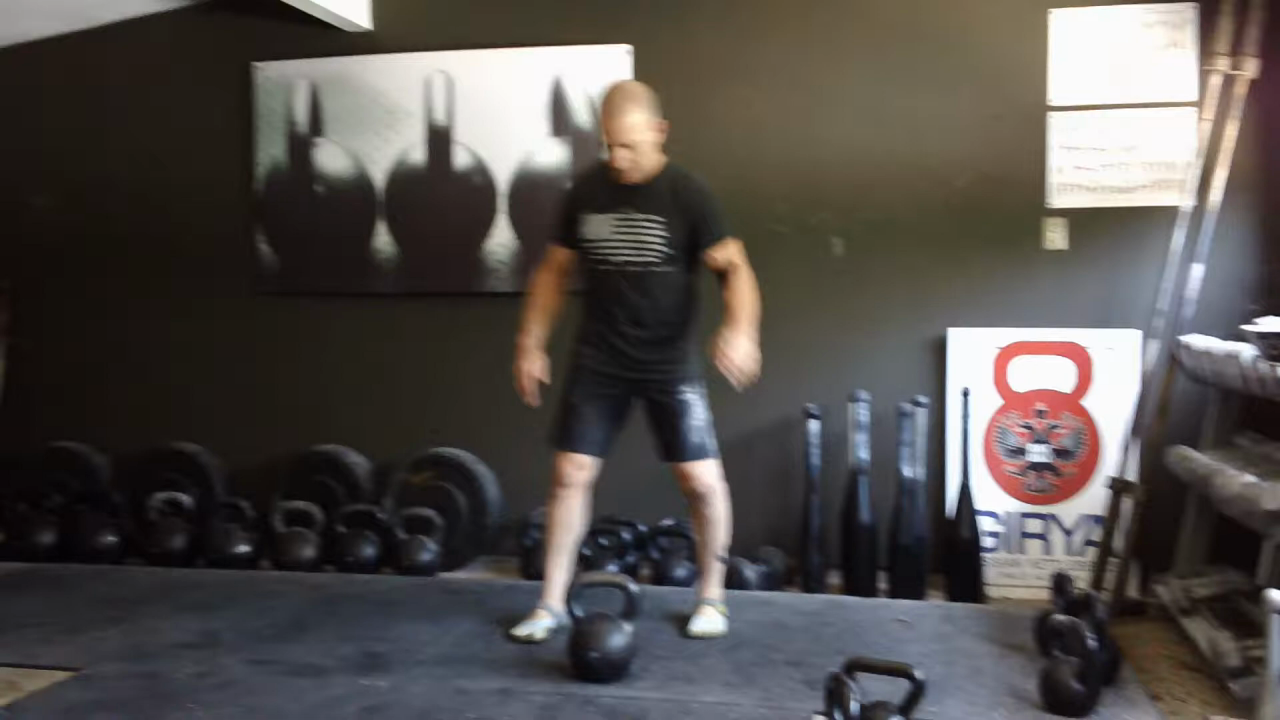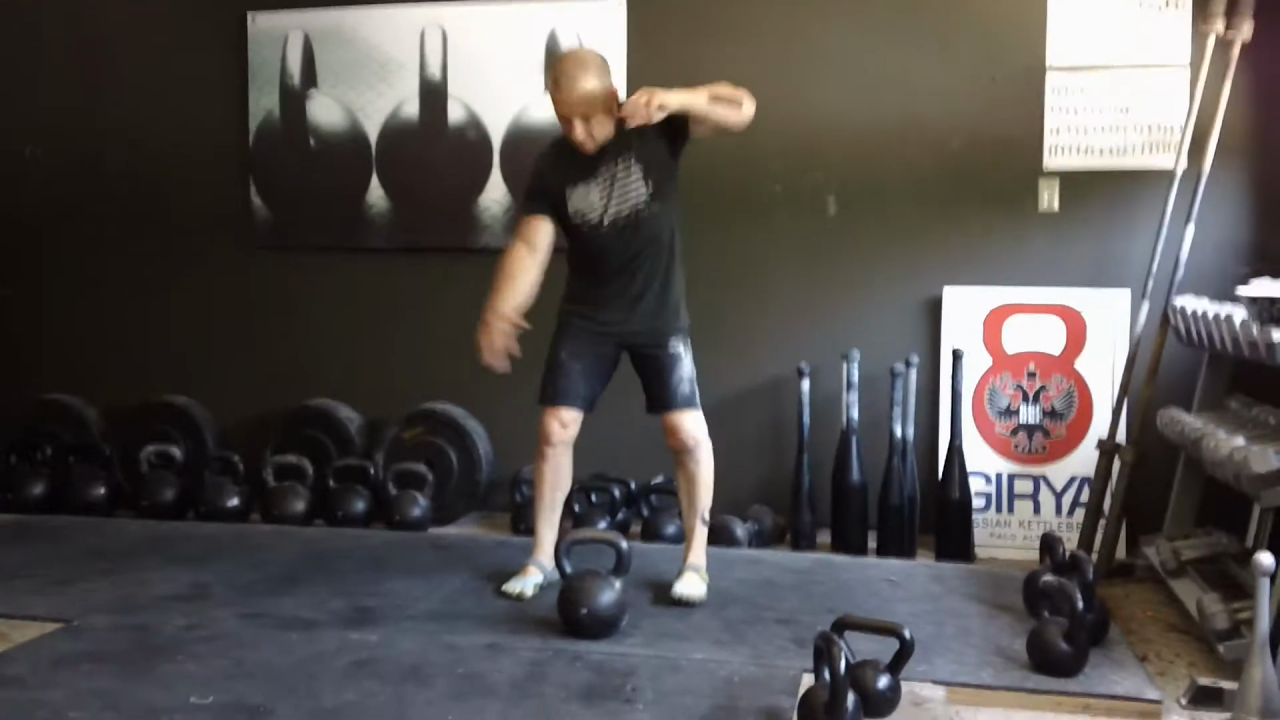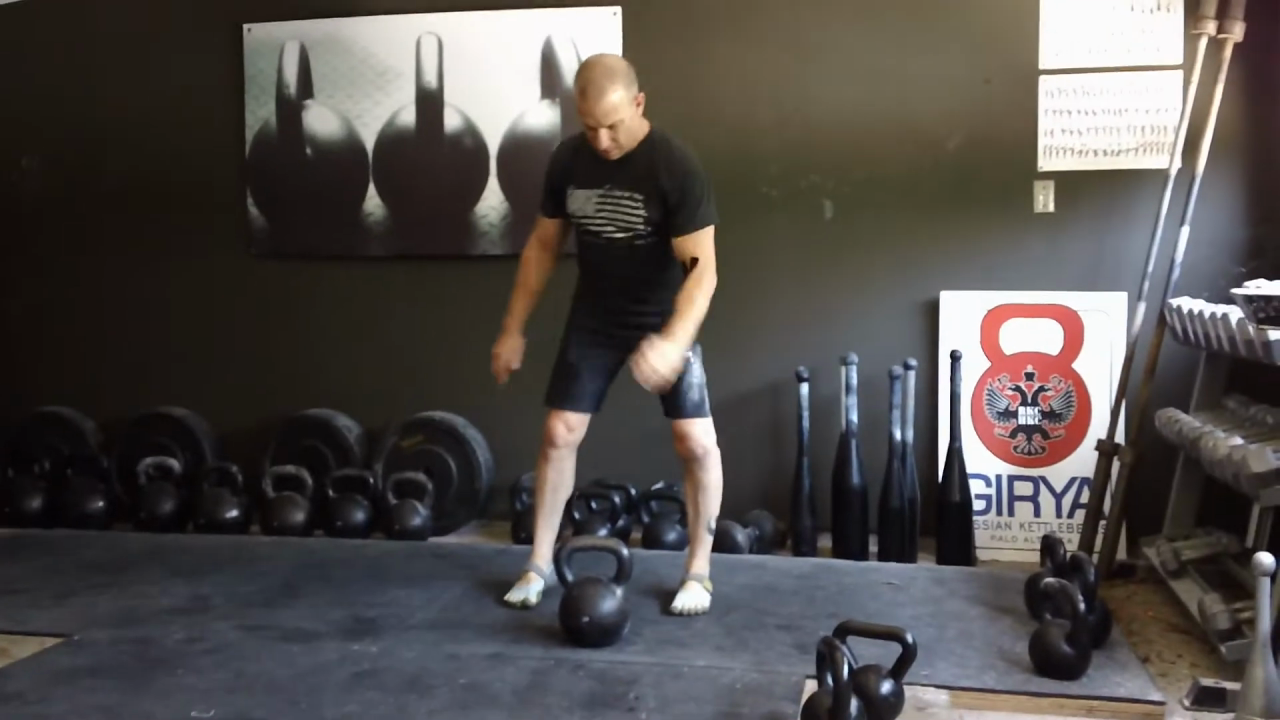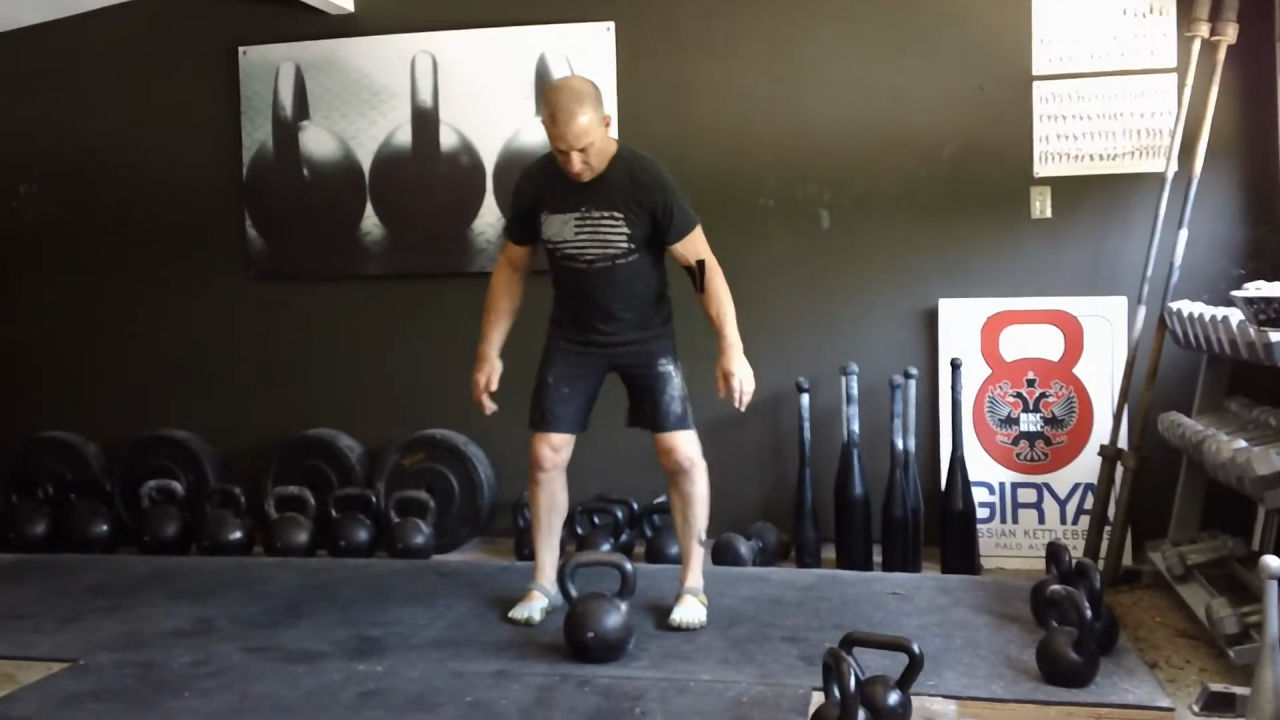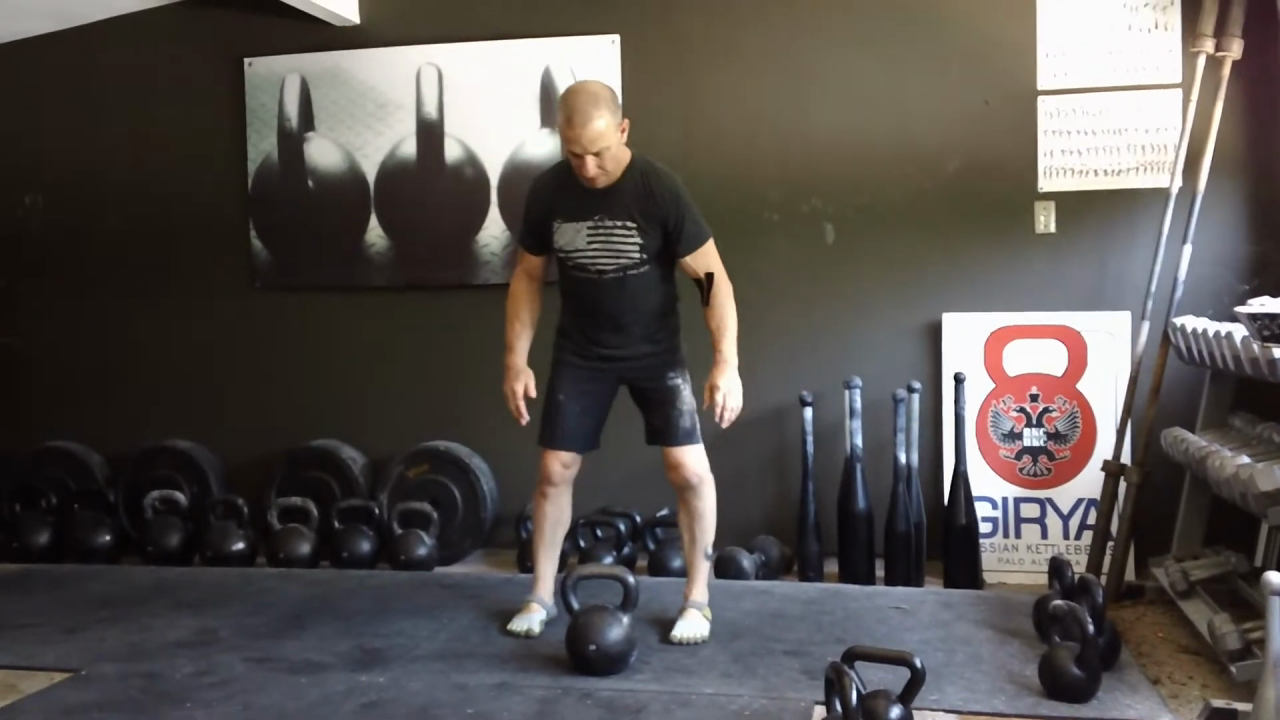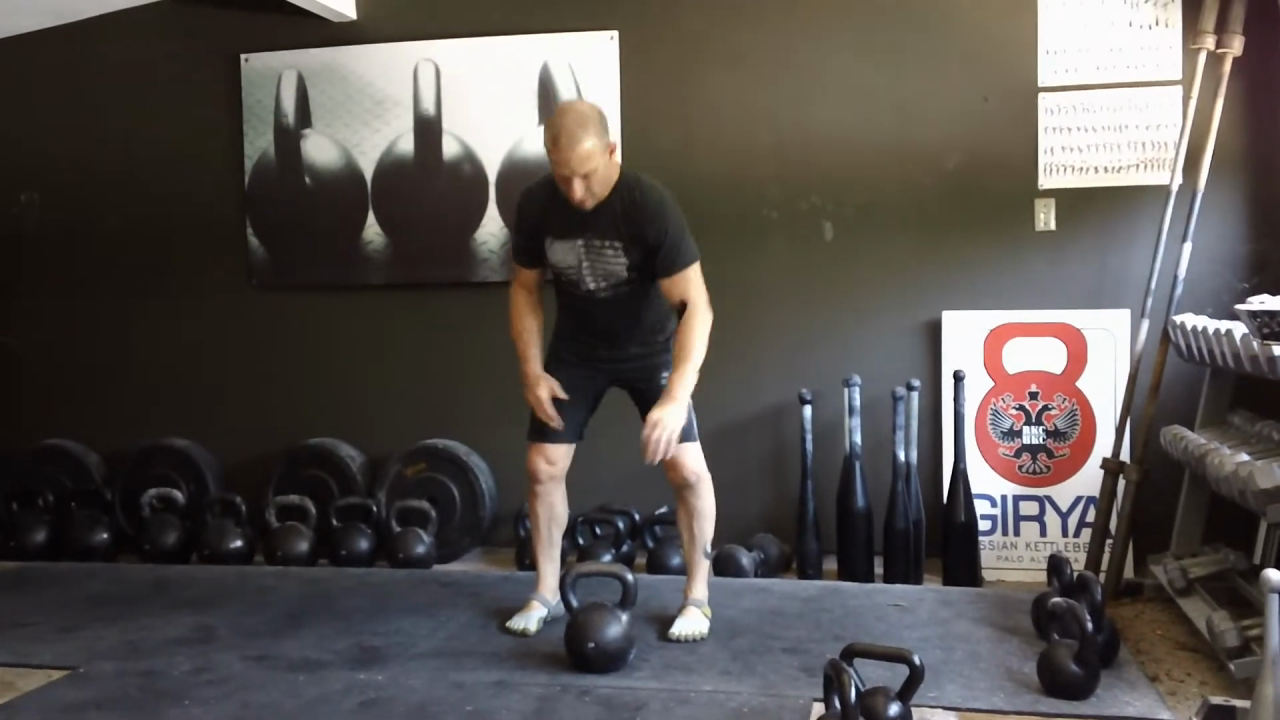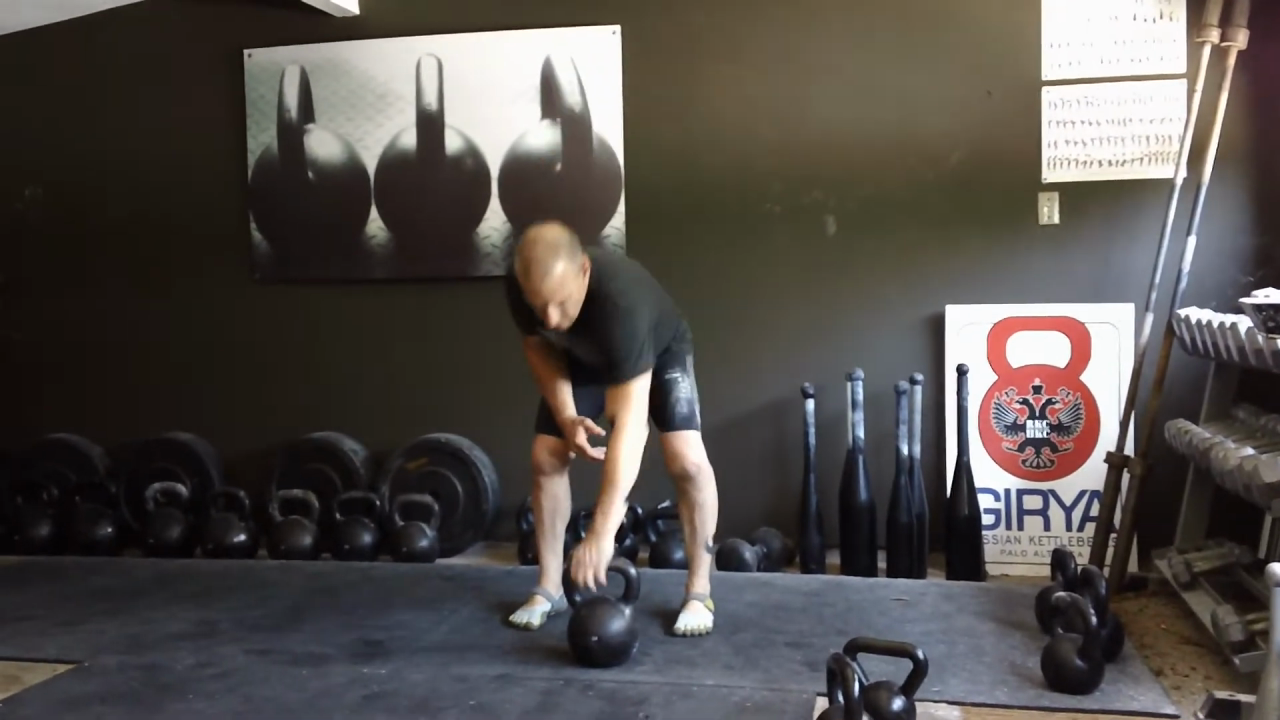
dt=0.4s
person 1, frame 1
left shoulder: (688, 195)
right shoulder: (586, 191)
left elbow: (736, 270)
right elbow: (554, 270)
left wrist: (741, 330)
right wrist: (530, 346)
left hip: (671, 362)
right hip: (598, 358)
left knee: (702, 479)
right knee: (569, 475)
left ankle: (711, 595)
right ankle: (552, 602)
person 1, frame 2
left shoulder: (654, 124)
right shoulder: (552, 166)
left elbow: (740, 109)
right elbow: (530, 245)
left wrist: (679, 98)
right wrist: (499, 310)
left hip: (657, 314)
right hip: (585, 317)
left knee: (687, 435)
right knee: (555, 430)
left ankle: (694, 562)
right ankle: (541, 558)
person 1, frame 3
left shoulder: (674, 166)
right shoulder: (567, 159)
left elbow: (701, 267)
right elbow: (544, 244)
left wrist: (673, 341)
right wrist: (513, 328)
left hip: (662, 322)
right hip: (594, 318)
left knee: (696, 441)
right knee: (558, 435)
left ankle: (698, 572)
right ankle: (540, 564)
person 1, frame 4
left shoulder: (646, 179)
right shoulder: (534, 183)
left elbow: (701, 264)
right elbow: (510, 268)
left wrist: (732, 348)
right wrist: (489, 352)
left hip: (646, 336)
right hip: (572, 338)
left knee: (681, 455)
right knee: (546, 455)
left ankle: (692, 585)
right ankle: (545, 583)
person 1, frame 5
left shoulder: (660, 190)
right shoulder: (547, 191)
left elbow: (712, 278)
right elbow: (528, 277)
left wrist: (726, 362)
right wrist: (515, 360)
left hip: (655, 351)
right hip: (580, 353)
left knee: (689, 471)
right knee: (554, 472)
left ankle: (697, 600)
right ankle: (542, 595)
person 1, frame 6
left shoulder: (650, 205)
right shoulder: (536, 206)
left elbow: (696, 307)
right elbow: (524, 290)
left wrist: (672, 400)
right wrist: (532, 372)
left hip: (650, 351)
right hip: (575, 352)
left knee: (686, 467)
right knee: (543, 466)
left ankle: (697, 598)
right ankle: (546, 593)
person 1, frame 7
left shoulder: (620, 303)
right shoulder: (521, 288)
left elbow: (630, 429)
right elbow: (538, 349)
left wrist: (601, 534)
right wrist: (566, 417)
left hip: (659, 347)
right hip: (581, 359)
left knee: (688, 461)
right knee: (546, 457)
left ankle: (699, 593)
right ankle: (549, 588)
